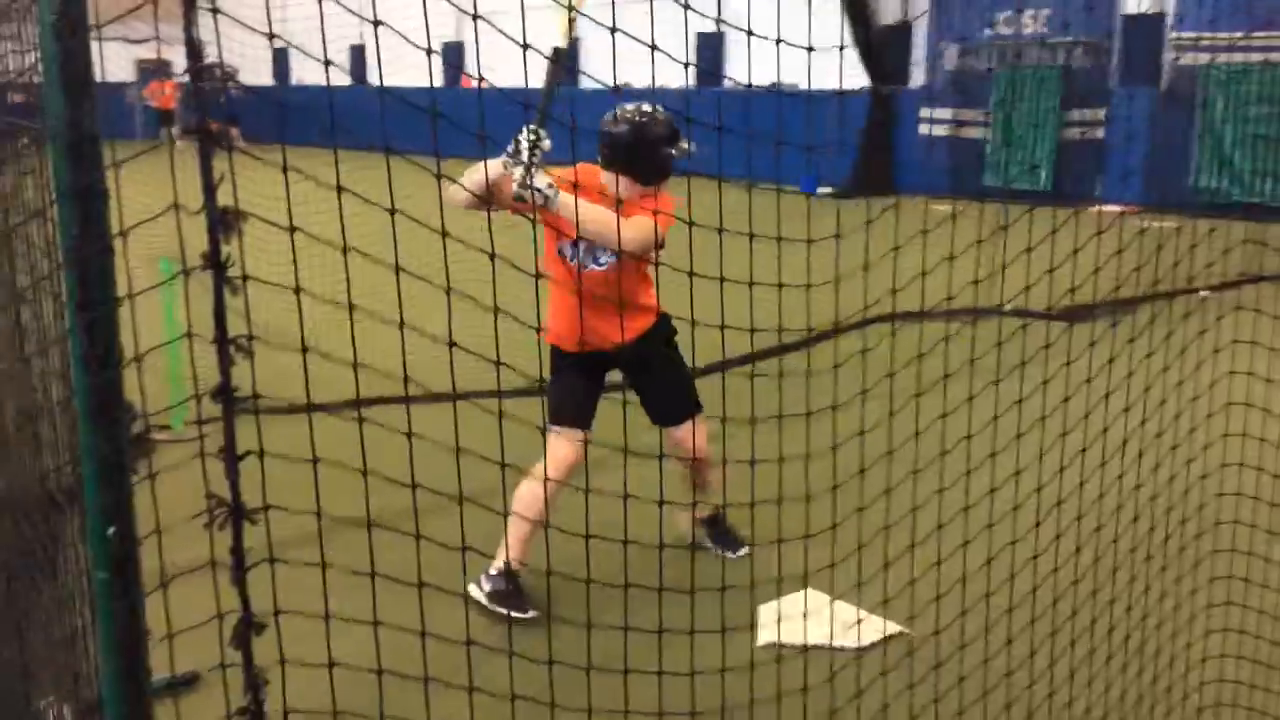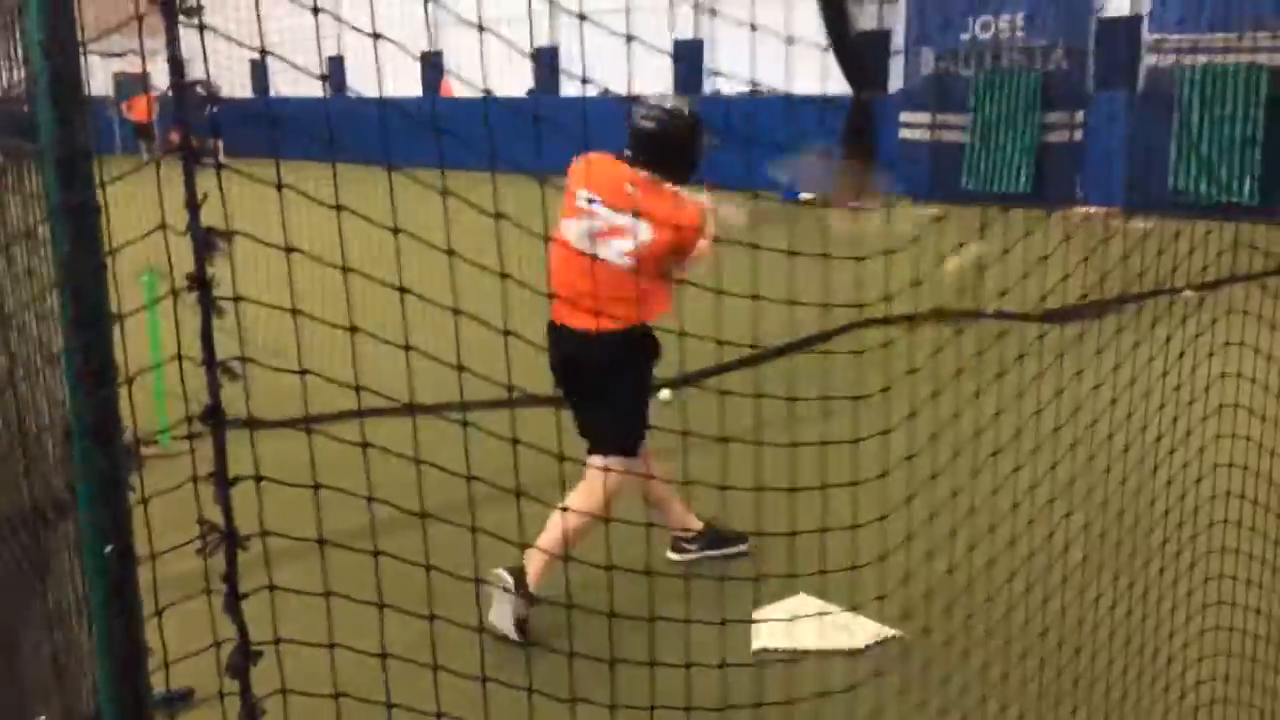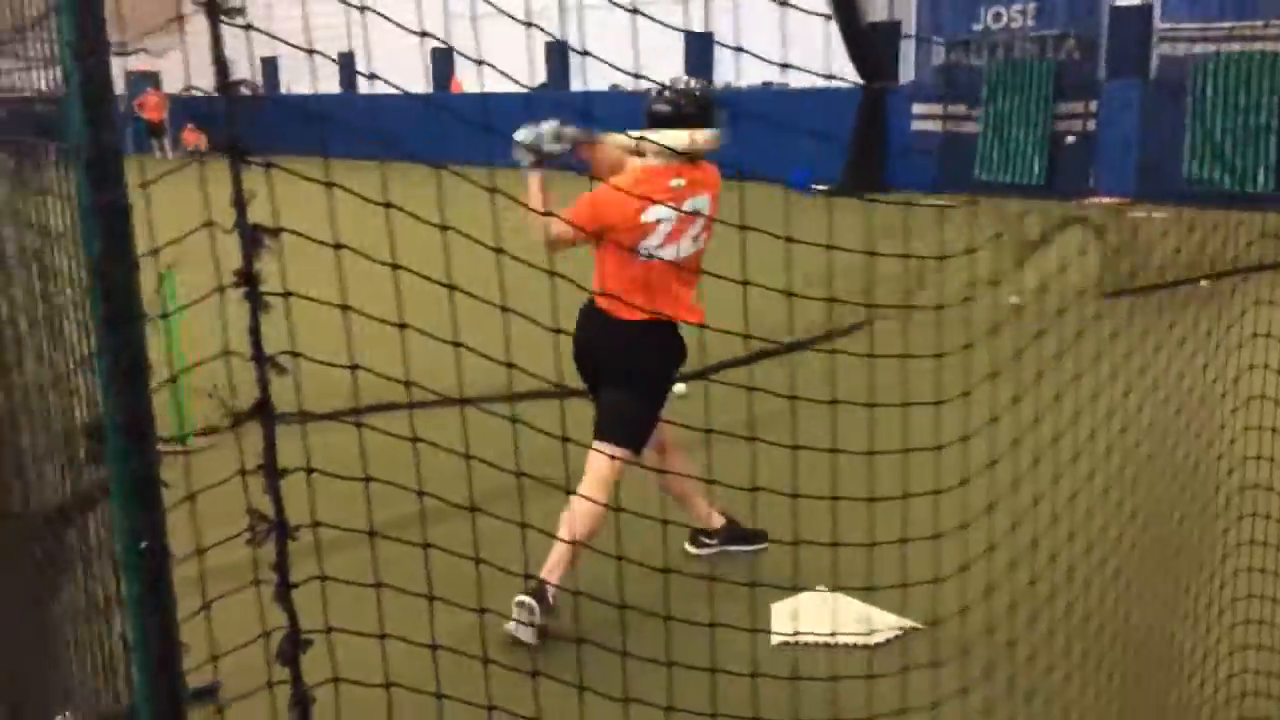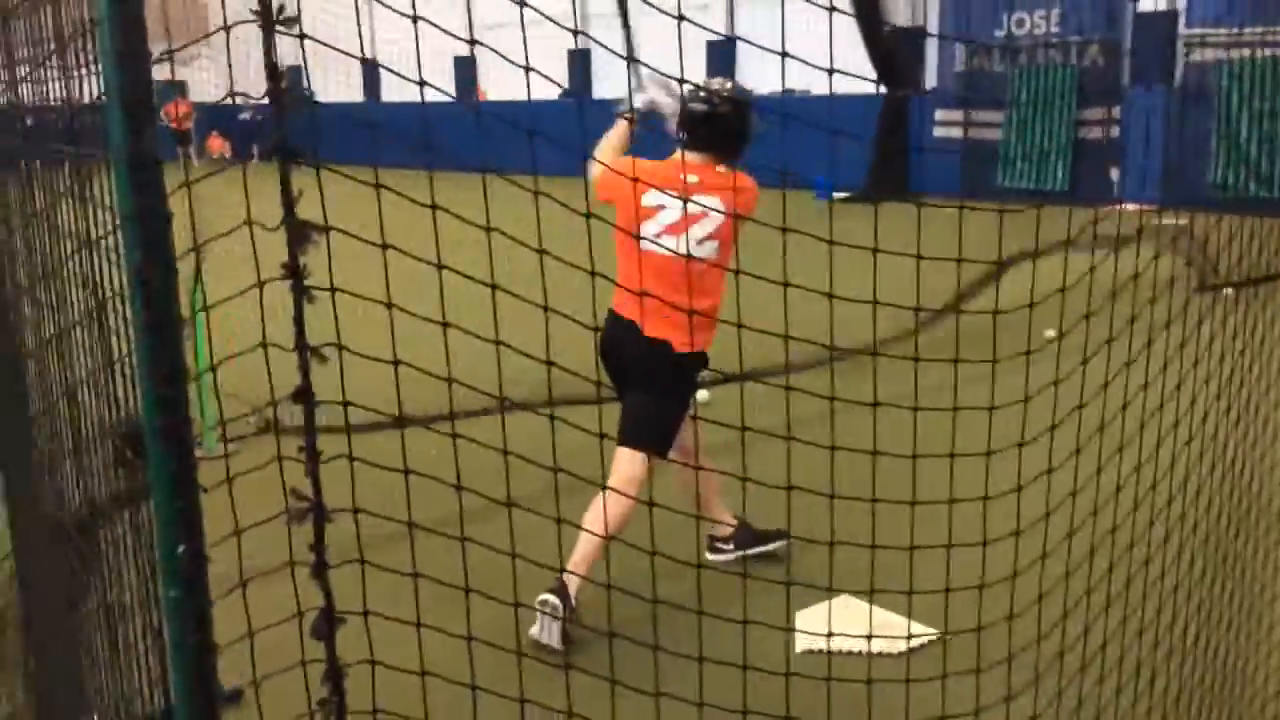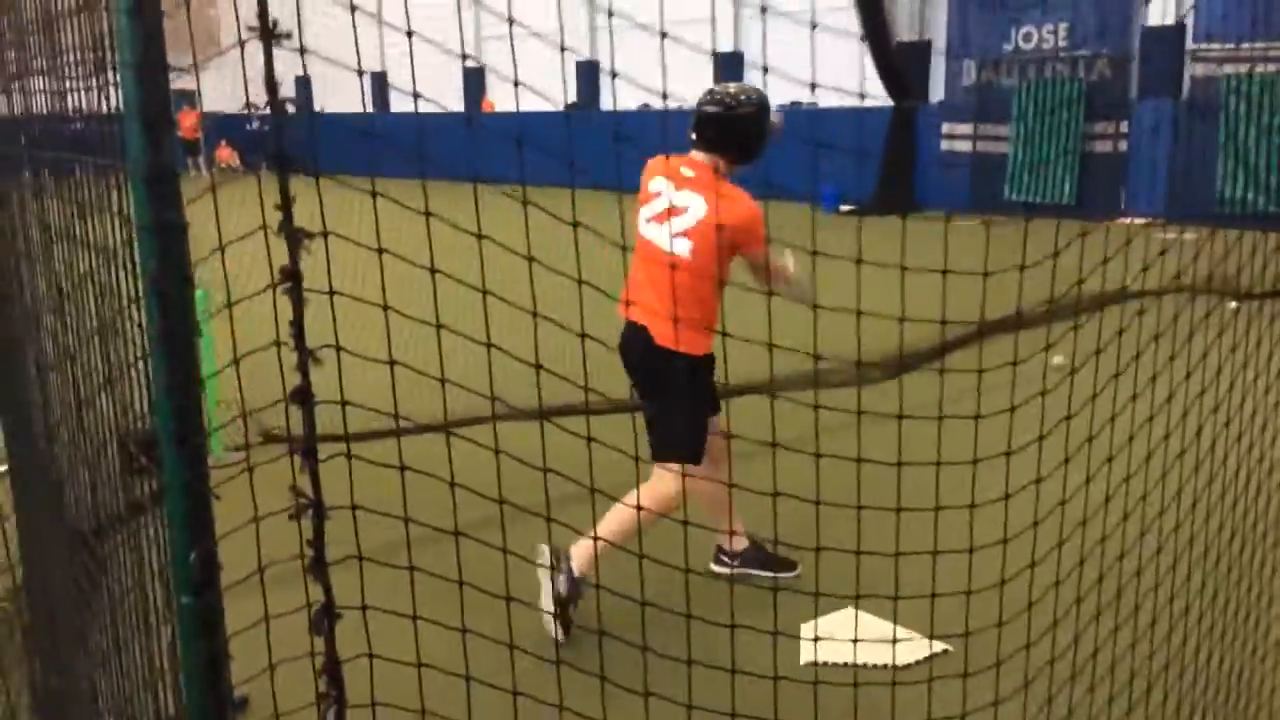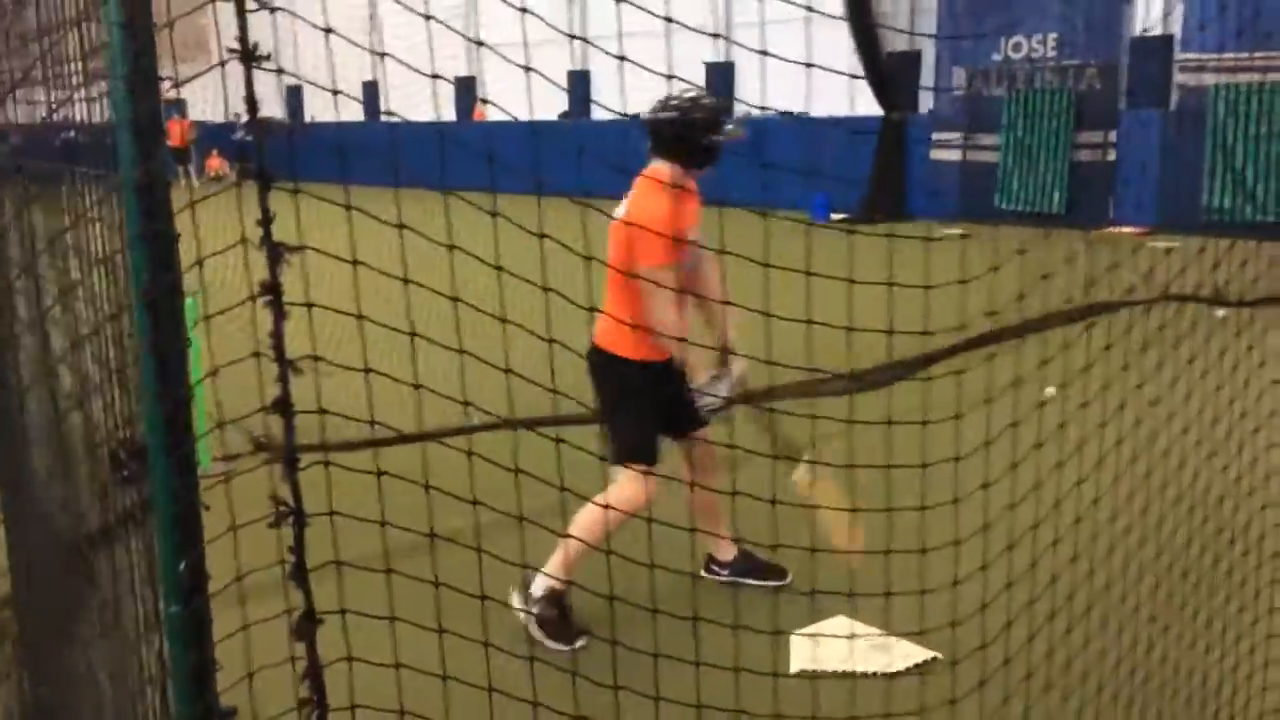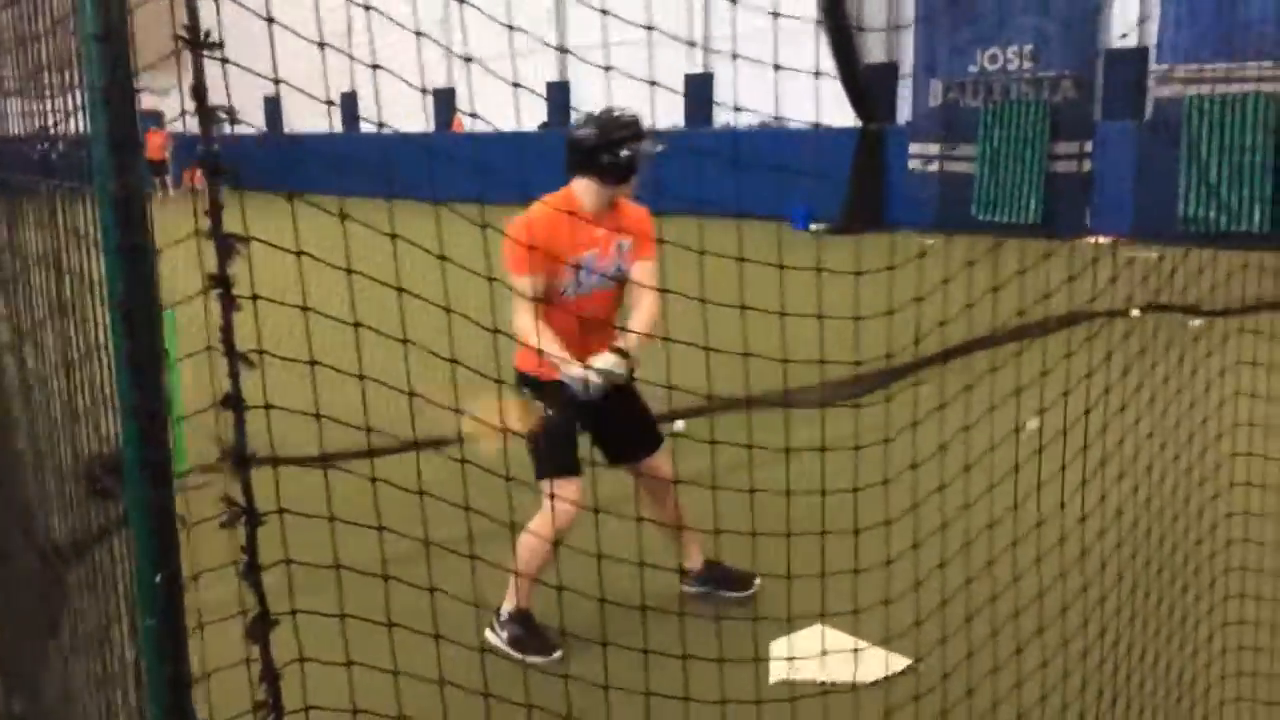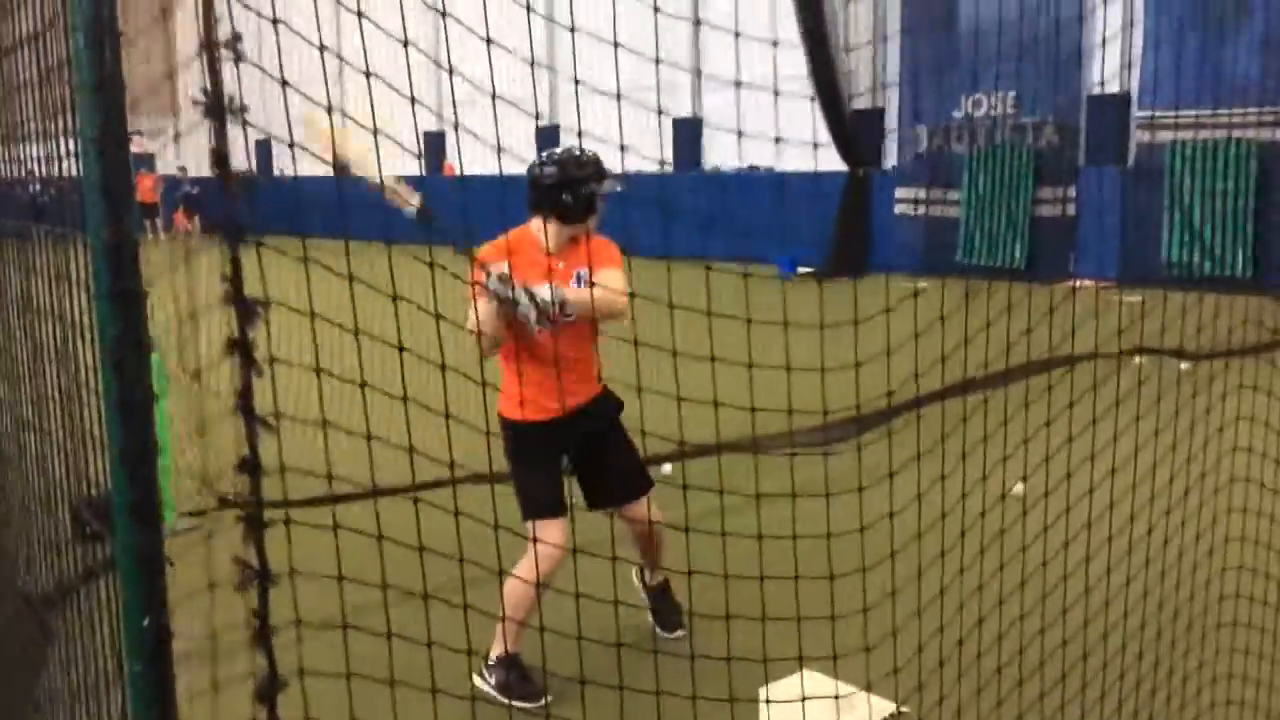
dt=0.3s
person 1, frame 1
left shoulder: (657, 206)
right shoulder: (566, 183)
left elbow: (623, 237)
right elbow: (460, 196)
left wrist: (549, 194)
right wrist: (510, 160)
left hip: (643, 332)
right hip: (575, 343)
left knee: (695, 442)
right knee: (560, 458)
left ankle: (708, 514)
right ankle: (498, 573)
person 1, frame 2
left shoulder: (587, 168)
right shoulder: (681, 217)
right elbow: (700, 250)
left hip: (565, 338)
right hip: (619, 346)
left knee: (624, 441)
right knee: (607, 475)
left ankle: (688, 531)
right ankle: (522, 578)
person 1, frame 3
left shoulder: (619, 195)
right shoulder: (708, 180)
left elbow: (553, 236)
left wrist: (533, 169)
right wrist: (572, 139)
left hip: (597, 329)
right hip: (650, 343)
left knee: (654, 433)
right knee: (603, 470)
left ankle: (710, 526)
right ankle: (540, 591)
person 1, frame 4
left shoulder: (636, 179)
right shoulder: (740, 193)
left elbow: (599, 166)
left wrist: (632, 114)
right wrist: (696, 144)
left hip: (622, 333)
right hip: (673, 349)
left knee: (680, 434)
right knee: (630, 474)
left ankle: (725, 532)
right ankle: (563, 592)
person 1, frame 5
left shoulder: (657, 173)
right shoulder: (738, 211)
right elbow: (772, 277)
right wrist: (795, 280)
left hip: (643, 333)
right hip: (674, 347)
left knee: (709, 436)
right knee: (673, 481)
left ankle: (734, 547)
right ankle: (573, 565)
person 1, frame 6
left shoulder: (681, 197)
right shoulder: (649, 212)
left elbow: (702, 278)
right elbow: (663, 316)
left wrist: (724, 347)
right wrist: (705, 366)
left hip: (662, 353)
right hip: (624, 357)
left knee: (701, 443)
right knee: (632, 491)
left ankle: (725, 556)
right ankle: (541, 592)
person 1, frame 7
left shoulder: (635, 221)
right shoulder: (536, 224)
left elbow: (646, 298)
right elbow: (523, 316)
left wrist: (617, 358)
right wrist: (565, 365)
left hip: (605, 368)
right hip: (548, 376)
left knee: (657, 469)
right knee: (564, 505)
left ankle: (696, 567)
right ankle: (509, 616)
person 1, frame 8
left shoulder: (598, 248)
right shoulder: (500, 253)
left elbow: (618, 302)
right elbow: (483, 344)
left wrist: (551, 291)
right wrist: (496, 296)
left hip: (591, 405)
right hip: (528, 419)
left knee: (644, 515)
right knee: (550, 547)
left ankle: (653, 581)
right ankle: (497, 662)
